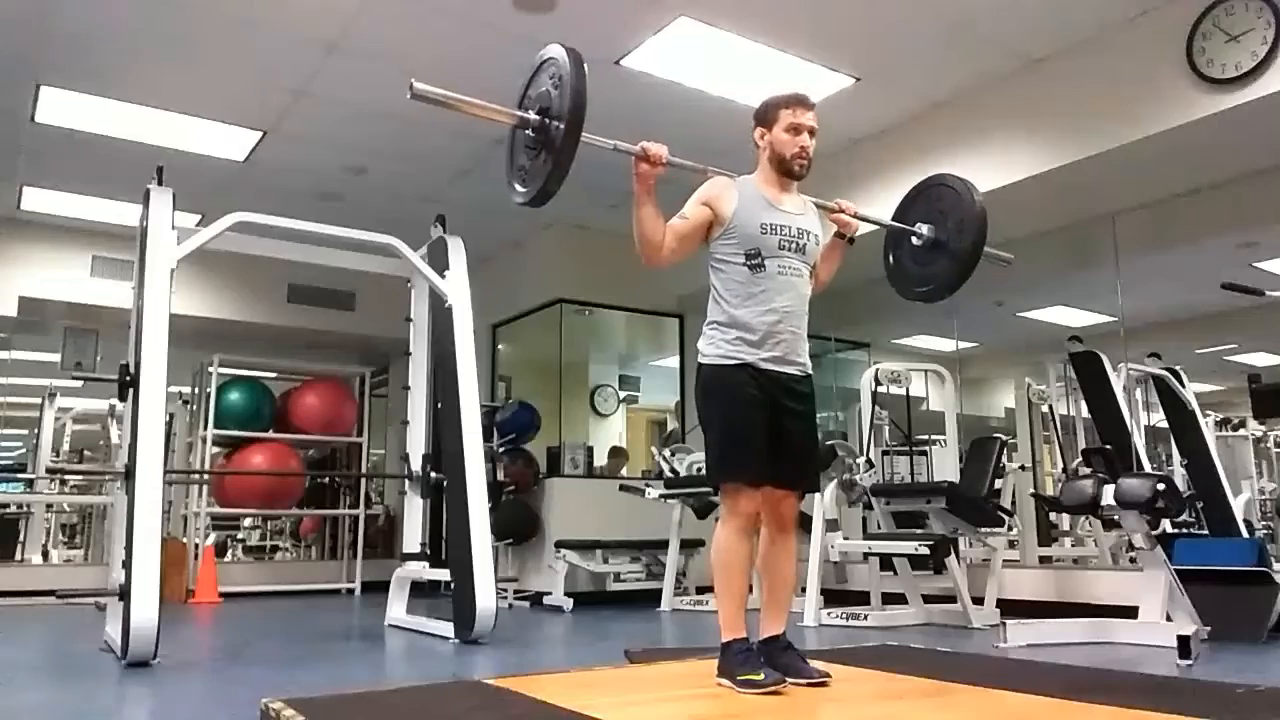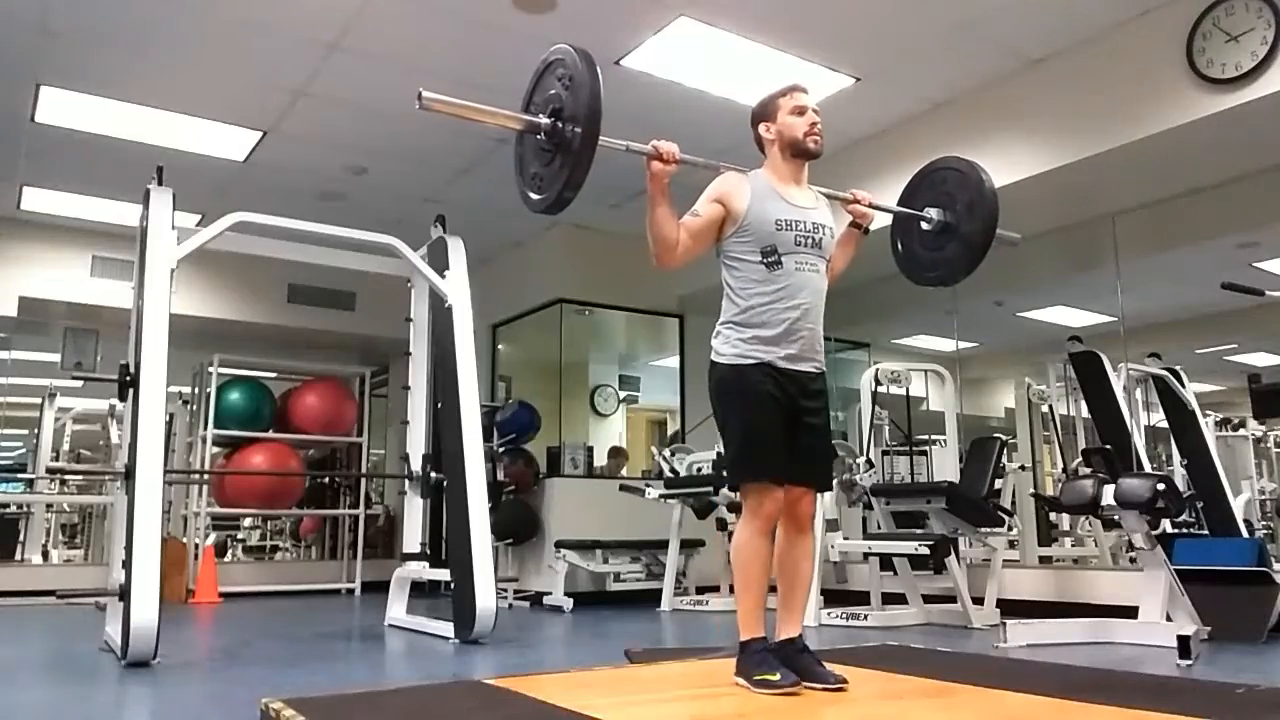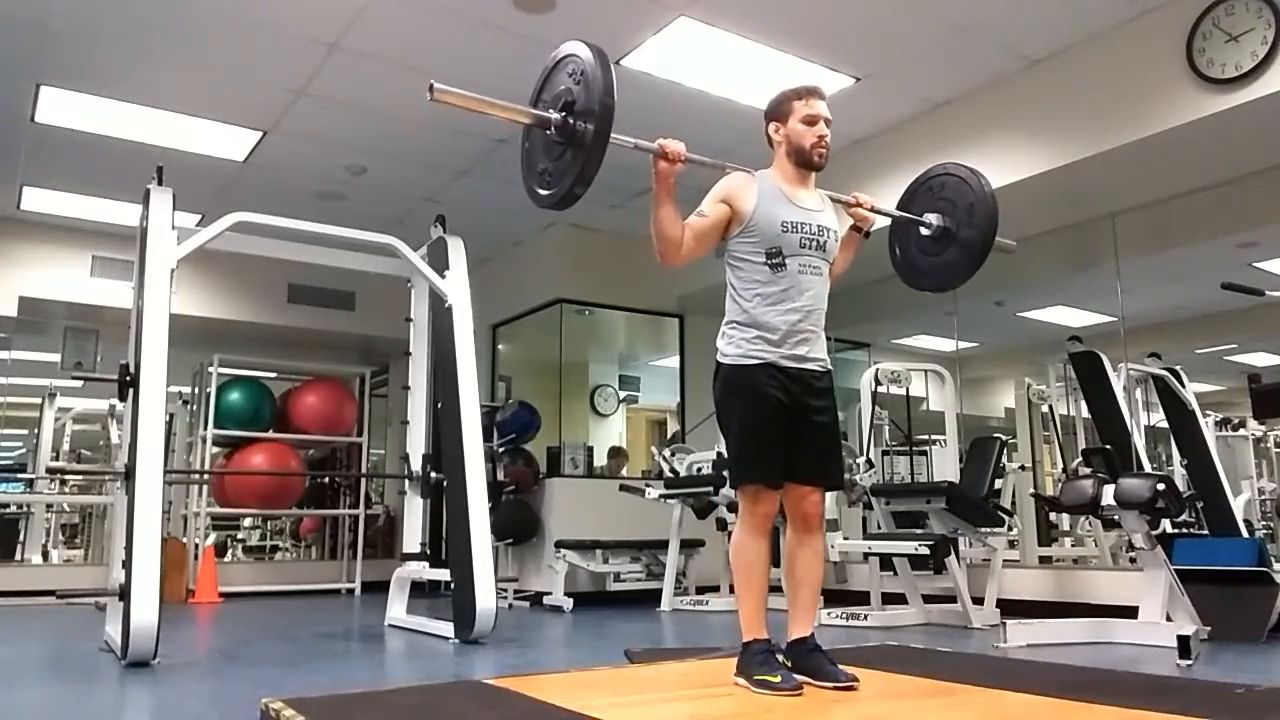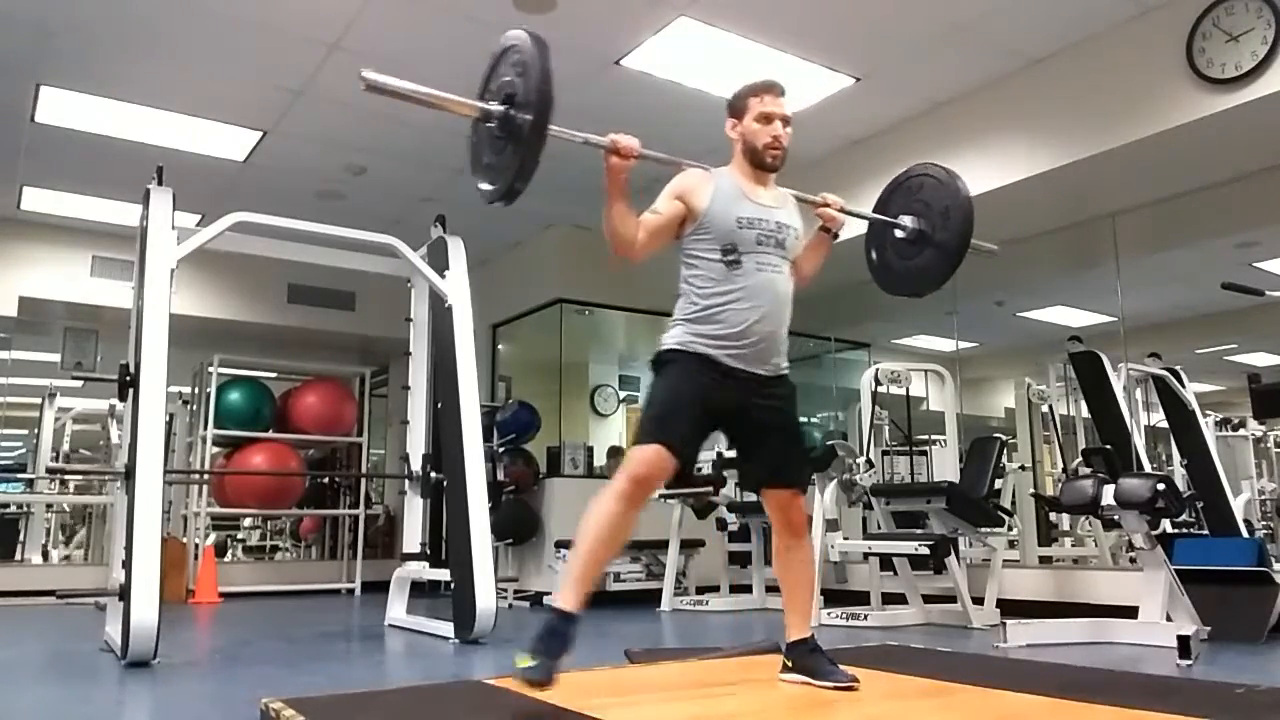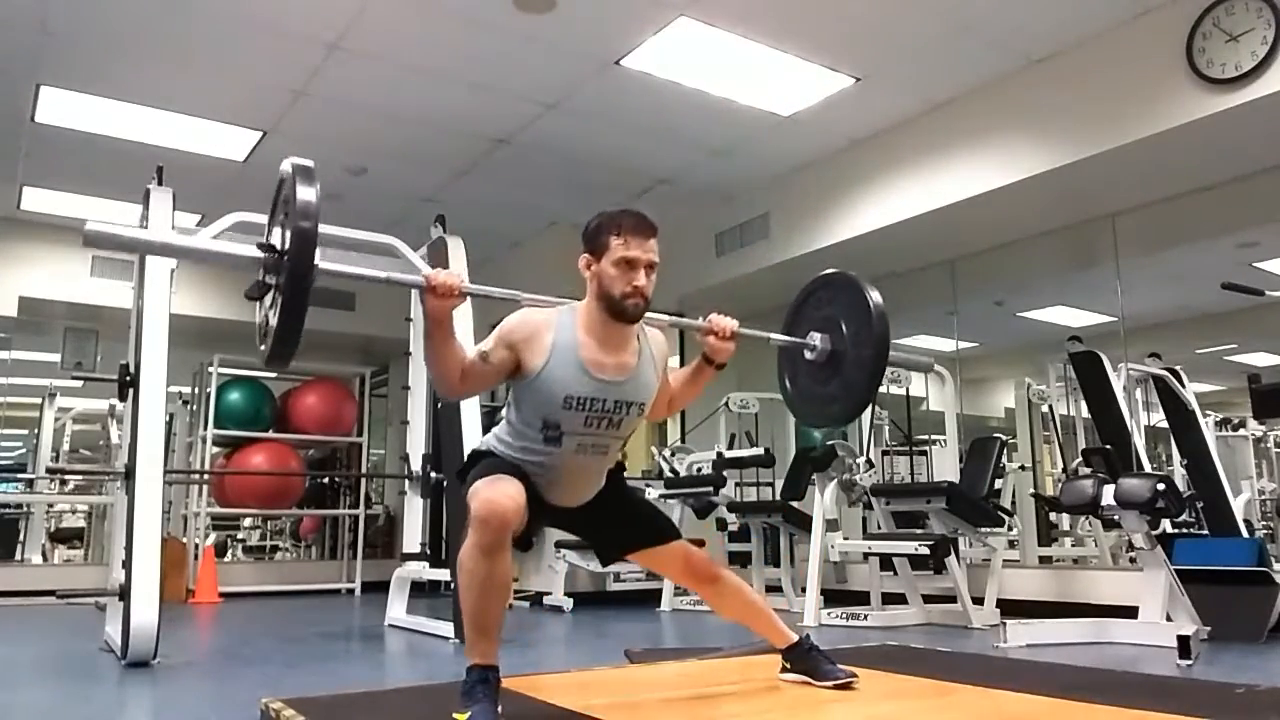
dt=1s
person 1, frame 1
left shoulder: (810, 213)
right shoulder: (724, 194)
right elbow: (656, 251)
left wrist: (843, 238)
right wrist: (644, 186)
left hip: (793, 372)
right hip: (732, 367)
left knee: (784, 510)
right knee: (742, 504)
left ankle: (774, 640)
right ankle: (734, 647)
person 1, frame 2
left shoulder: (821, 206)
right shoulder: (734, 191)
right elbow: (669, 253)
left wrist: (857, 229)
right wrist: (658, 186)
left hip: (807, 371)
right hip: (747, 366)
left knee: (801, 510)
right knee: (763, 504)
left ankle: (790, 642)
right ankle: (752, 648)
person 1, frame 3
left shoulder: (826, 207)
right shoulder: (740, 191)
right elbow: (673, 251)
left wrist: (859, 231)
right wrist: (664, 183)
left hip: (812, 370)
right hip: (752, 366)
left knee: (809, 508)
right knee: (759, 505)
left ankle: (802, 643)
right ankle: (755, 648)
person 1, frame 4
left shoulder: (788, 207)
right shoulder: (700, 187)
right elbow: (630, 246)
left wrist: (826, 232)
right wrist: (617, 177)
left hip: (766, 376)
right hip: (696, 360)
left knee: (790, 510)
right knee: (638, 474)
left ankle: (802, 651)
right ankle: (557, 624)
person 1, frame 5
left shoulder: (654, 346)
right shoulder: (534, 331)
left elbow: (661, 405)
right elbow: (454, 385)
left wrist: (712, 359)
right wrist: (437, 317)
left hip: (592, 487)
right hip: (510, 467)
left knee: (699, 567)
right knee: (494, 512)
left ankle: (797, 651)
